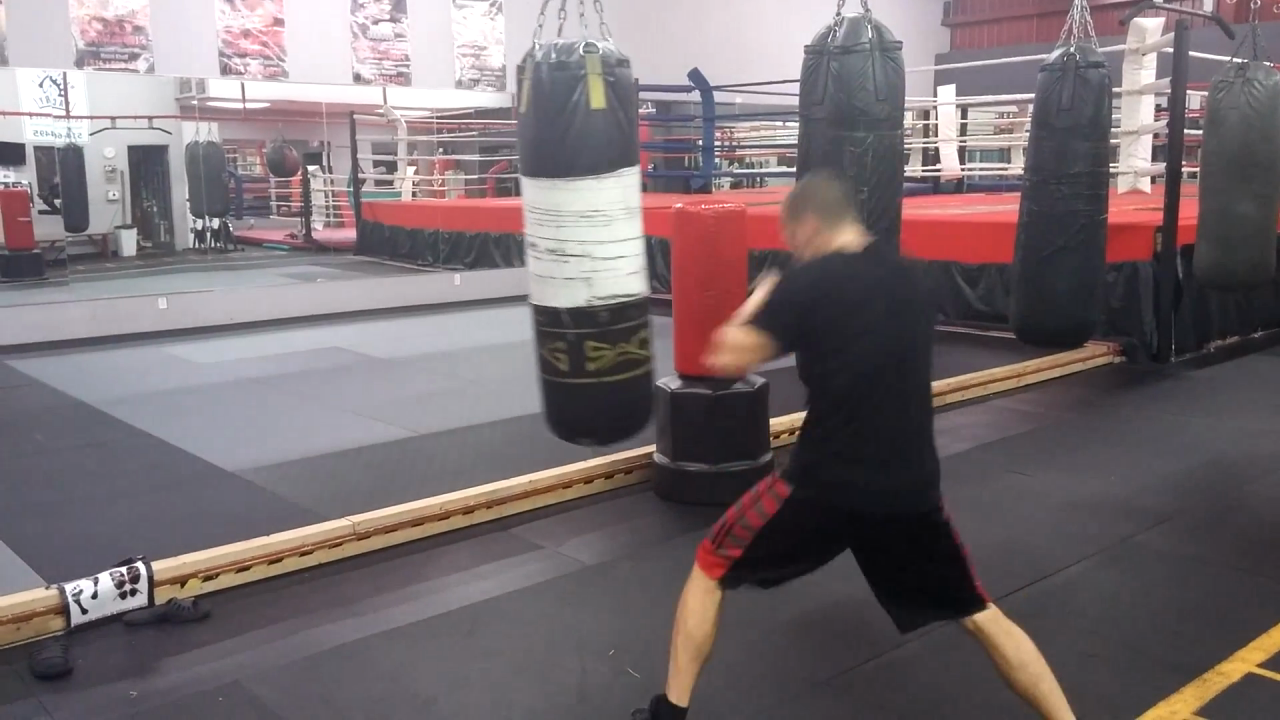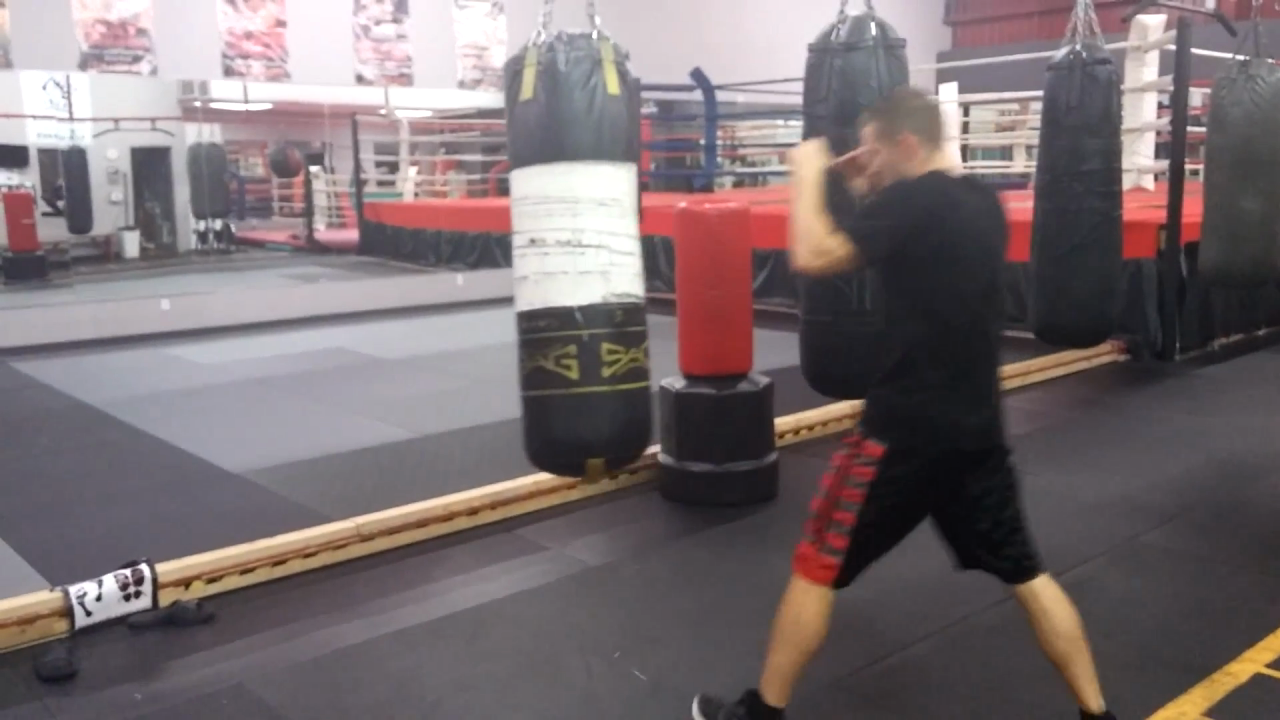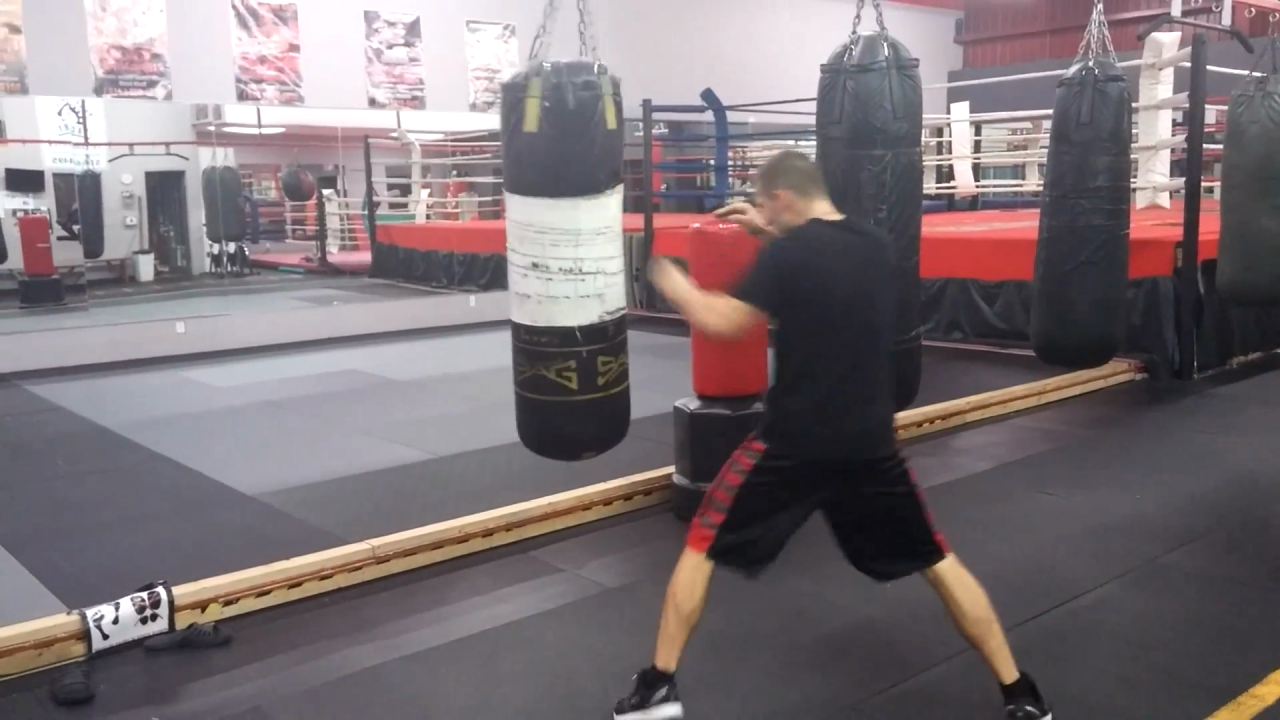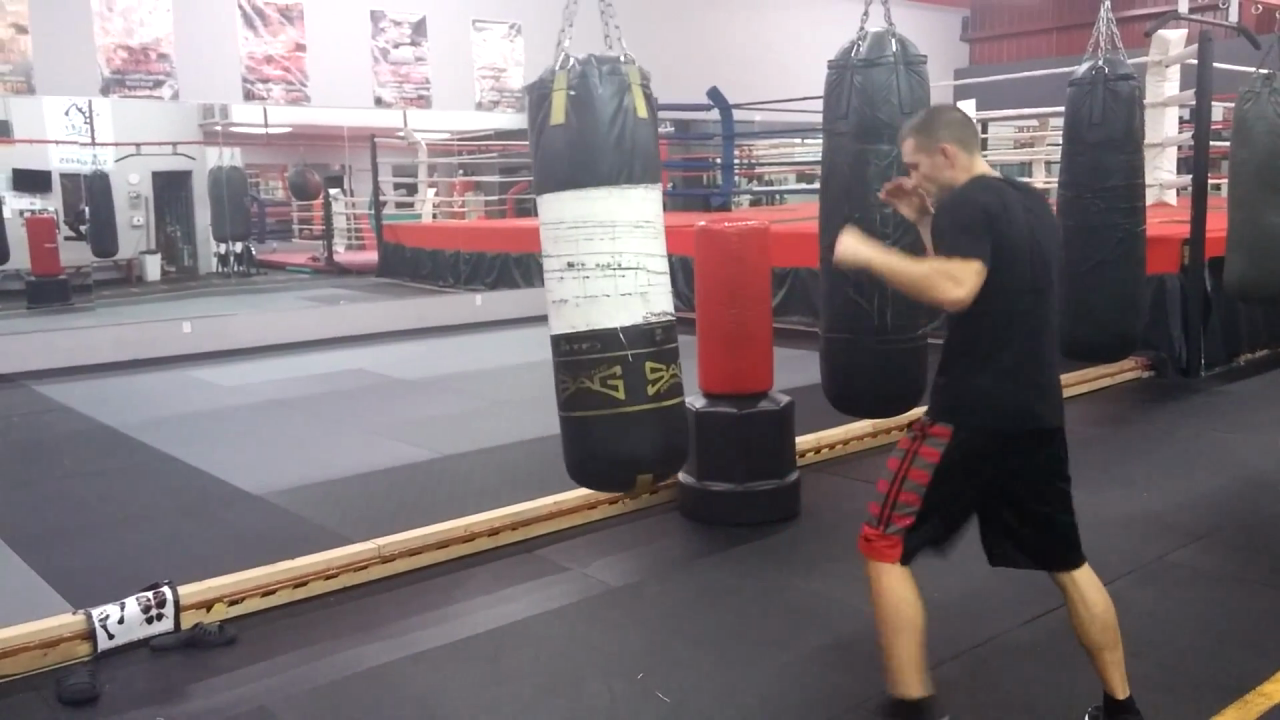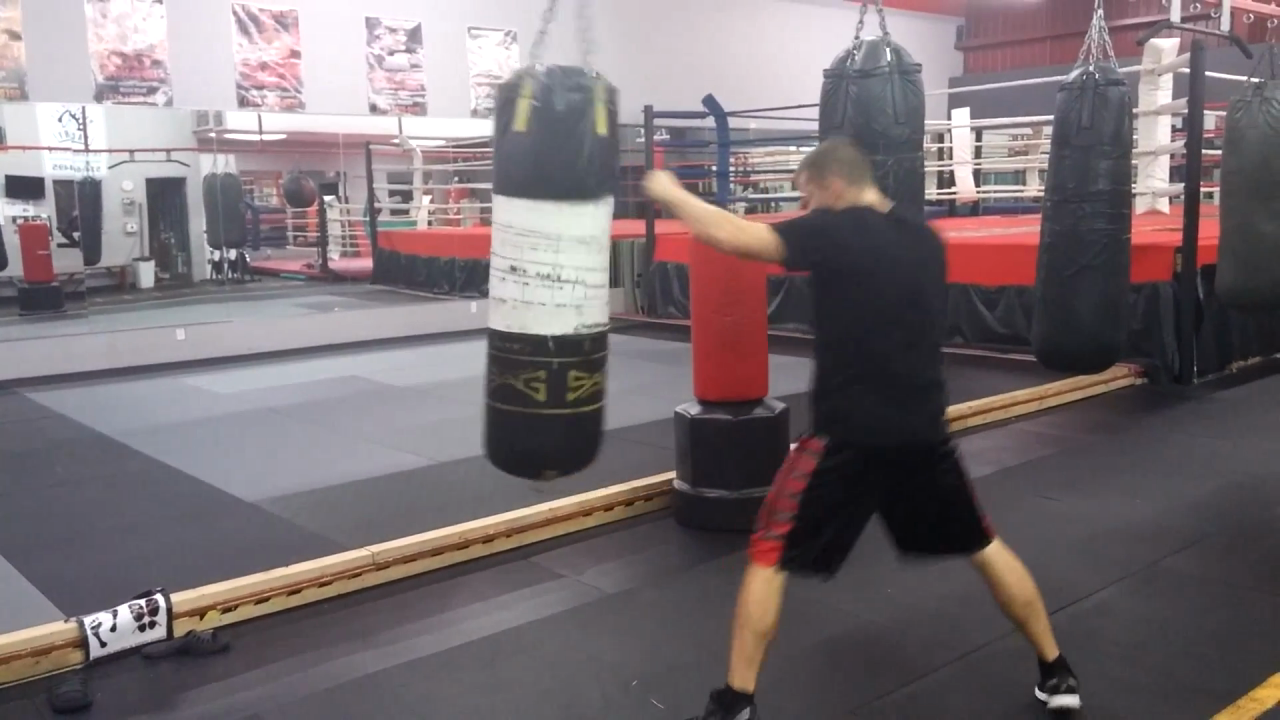
dt=1s
person 1, frame 1
left shoulder: (806, 285)
right shoulder: (910, 282)
left elbow: (728, 359)
left wrist: (756, 302)
left hip: (823, 484)
right hip: (911, 488)
left knee: (711, 567)
right knee: (978, 613)
person 1, frame 2
left shoulder: (911, 198)
right shoulder: (983, 202)
left elbow: (813, 258)
left wrist: (809, 174)
right wrist: (877, 193)
left hip: (903, 425)
right hip: (977, 427)
left knee: (817, 568)
right knee: (1025, 575)
person 1, frame 3
left shoulder: (790, 252)
right shoulder: (876, 244)
left elbow: (723, 321)
left wrist: (673, 282)
right wrist: (767, 230)
left hip: (792, 439)
right hip: (870, 440)
left knee: (702, 544)
right knee: (936, 560)
person 1, frame 4
left shoulder: (969, 203)
right shoulder: (1032, 205)
left elbow: (955, 289)
left wrist: (866, 254)
right wrist: (925, 218)
left hip: (971, 416)
right hip: (1038, 415)
left knee: (885, 548)
right knee: (1068, 565)
person 1, frame 5
left shoulder: (834, 233)
right shoulder: (926, 241)
left elbow: (736, 237)
left wrist: (667, 190)
left hip: (849, 433)
right hip: (922, 432)
left knee: (768, 555)
right knee: (982, 546)
